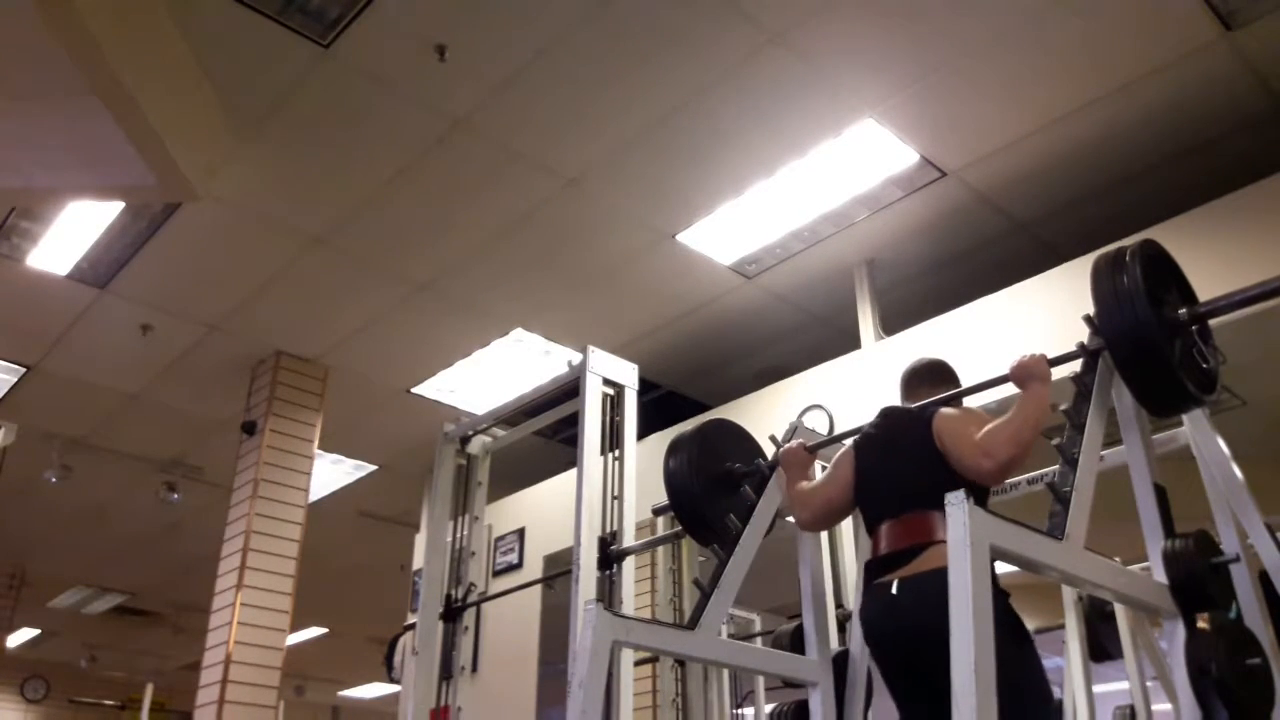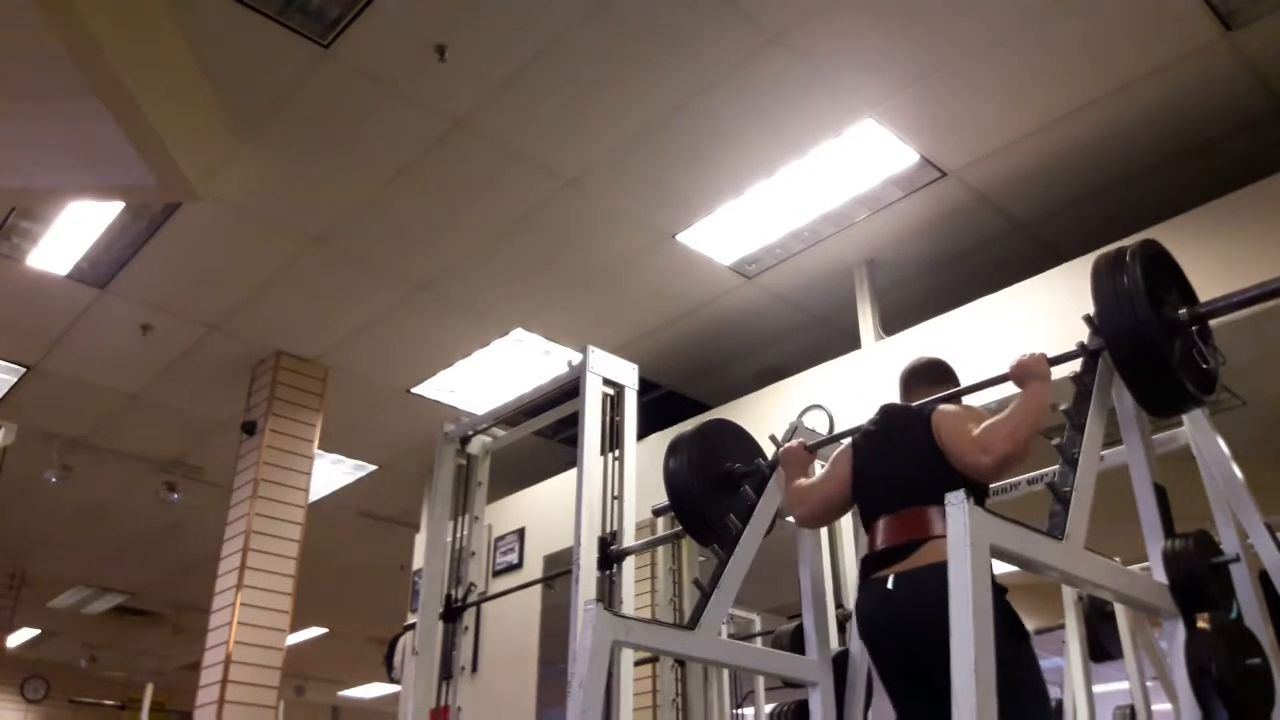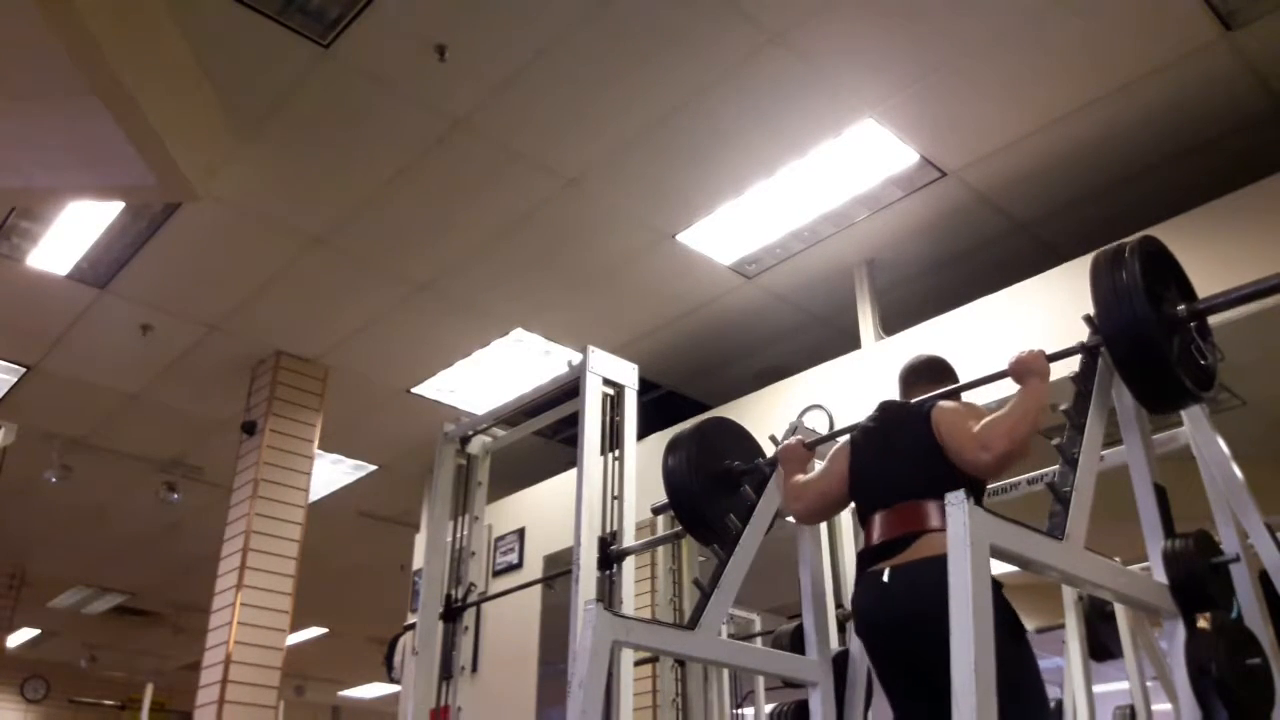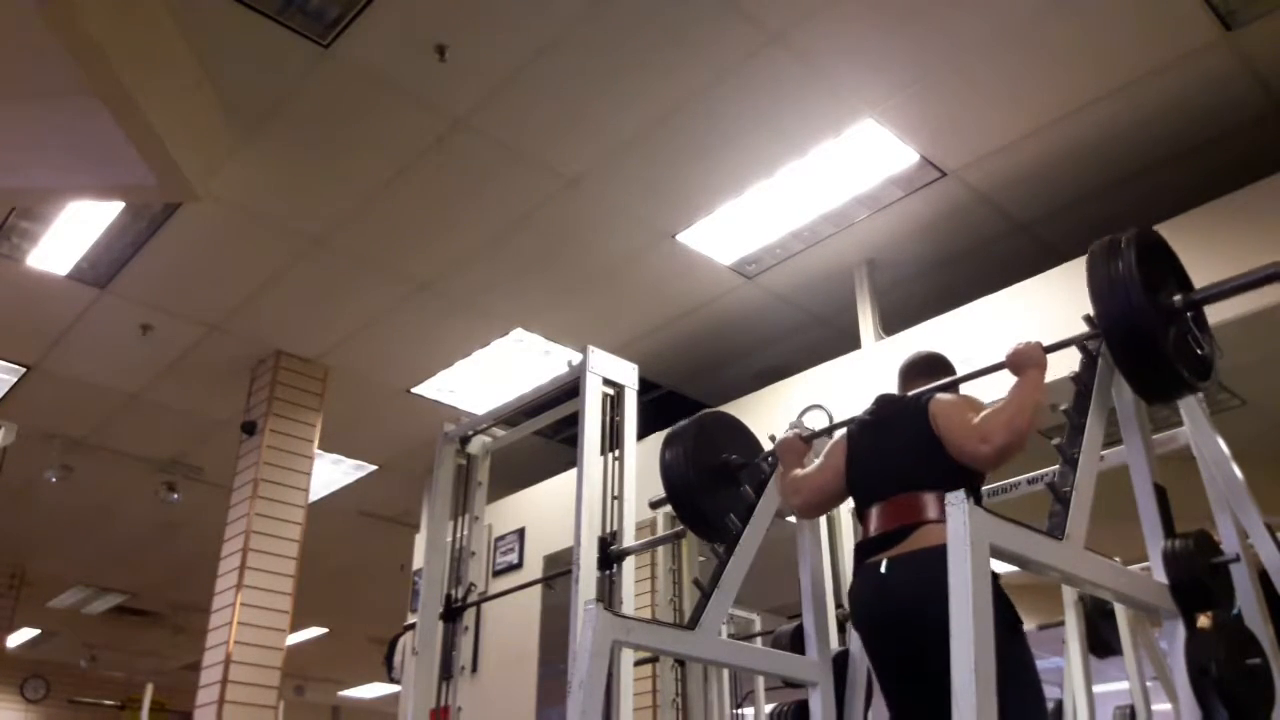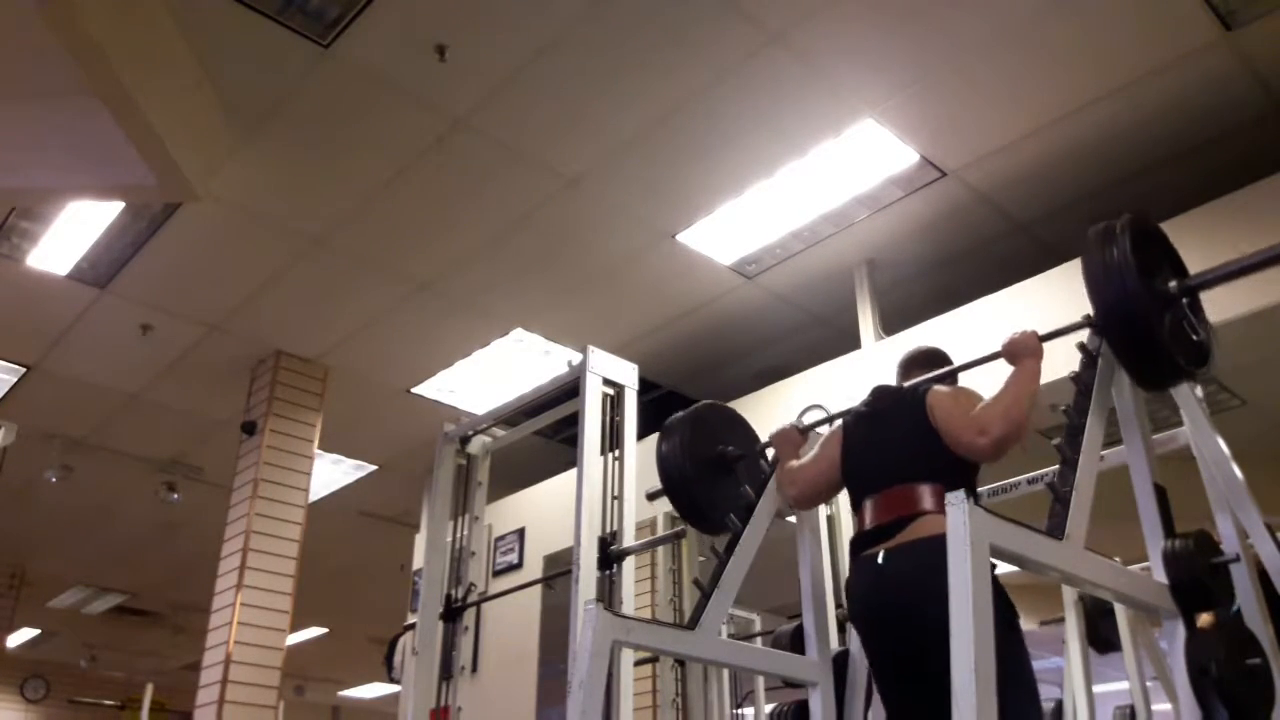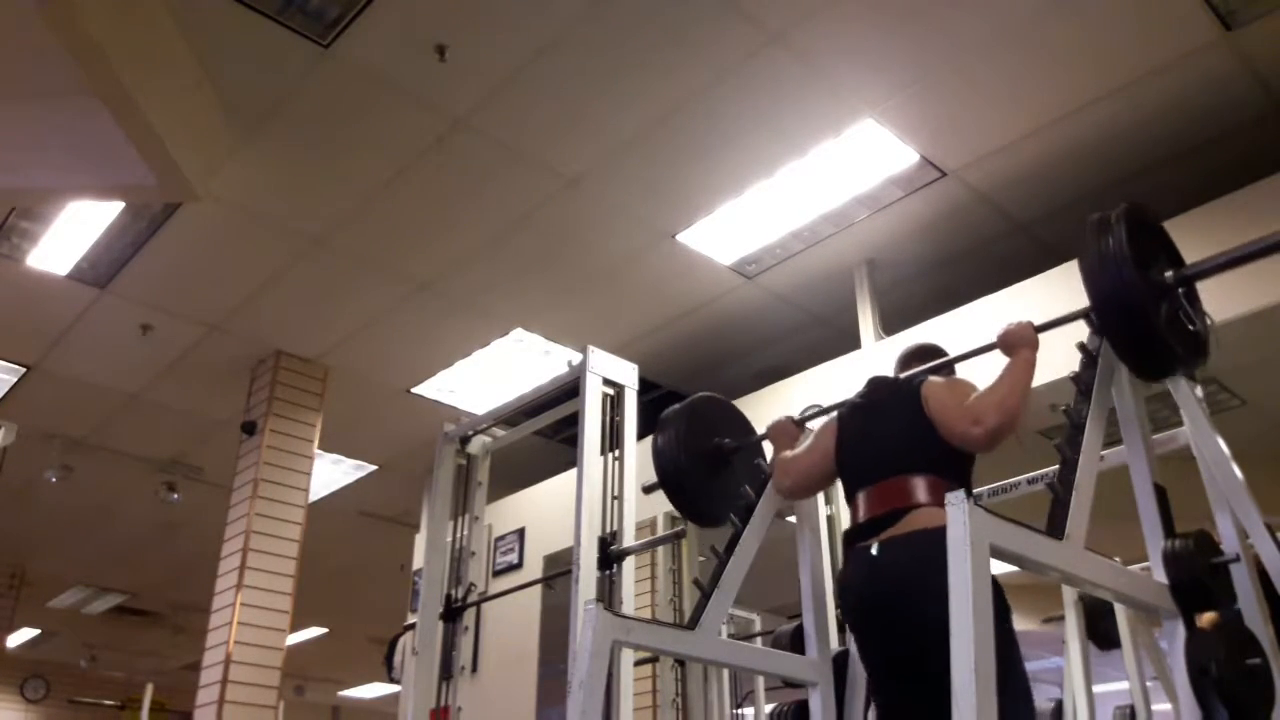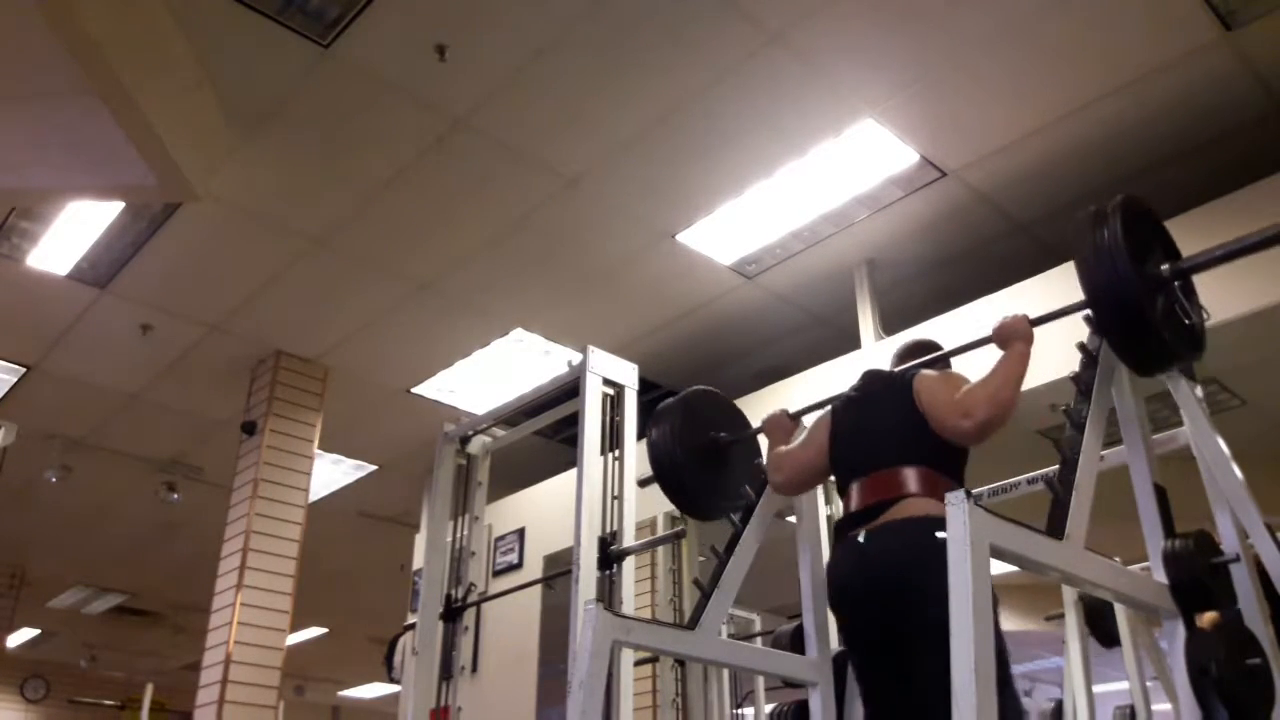
dt=0.1s
person 1, frame 1
left shoulder: (862, 446)
right shoulder: (954, 421)
left elbow: (809, 512)
right elbow: (994, 458)
left wrist: (797, 469)
right wrist: (1035, 386)
left hip: (883, 610)
right hip: (949, 596)
person 1, frame 2
left shoulder: (860, 444)
right shoulder: (952, 418)
left elbow: (806, 508)
right elbow: (992, 455)
left wrist: (796, 469)
right wrist: (1035, 385)
left hip: (879, 605)
right hip: (946, 589)
person 1, frame 3
left shoulder: (859, 441)
right shoulder: (951, 415)
left elbow: (803, 504)
right elbow: (992, 451)
left wrist: (794, 465)
right wrist: (1033, 382)
left hip: (876, 601)
right hip: (942, 586)
person 1, frame 4
left shoulder: (856, 434)
right shoulder: (949, 408)
left elbow: (801, 498)
right elbow: (991, 443)
left wrist: (792, 460)
right wrist: (1031, 373)
left hip: (873, 593)
right hip: (940, 576)
person 1, frame 5
left shoulder: (852, 426)
right shoulder: (946, 400)
left elbow: (797, 490)
right elbow: (988, 435)
left wrist: (788, 451)
right wrist: (1027, 363)
left hip: (870, 586)
right hip: (936, 569)
person 1, frame 6
left shoulder: (848, 417)
right shoulder: (941, 391)
left elbow: (790, 481)
right elbow: (984, 425)
left wrist: (784, 444)
right wrist: (1022, 354)
left hip: (861, 576)
right hip: (928, 559)
person 1, frame 7
left shoulder: (842, 410)
right shoulder: (934, 384)
left elbow: (784, 476)
right elbow: (974, 418)
left wrist: (779, 437)
right wrist: (1016, 347)
left hip: (851, 567)
right hip: (921, 552)
